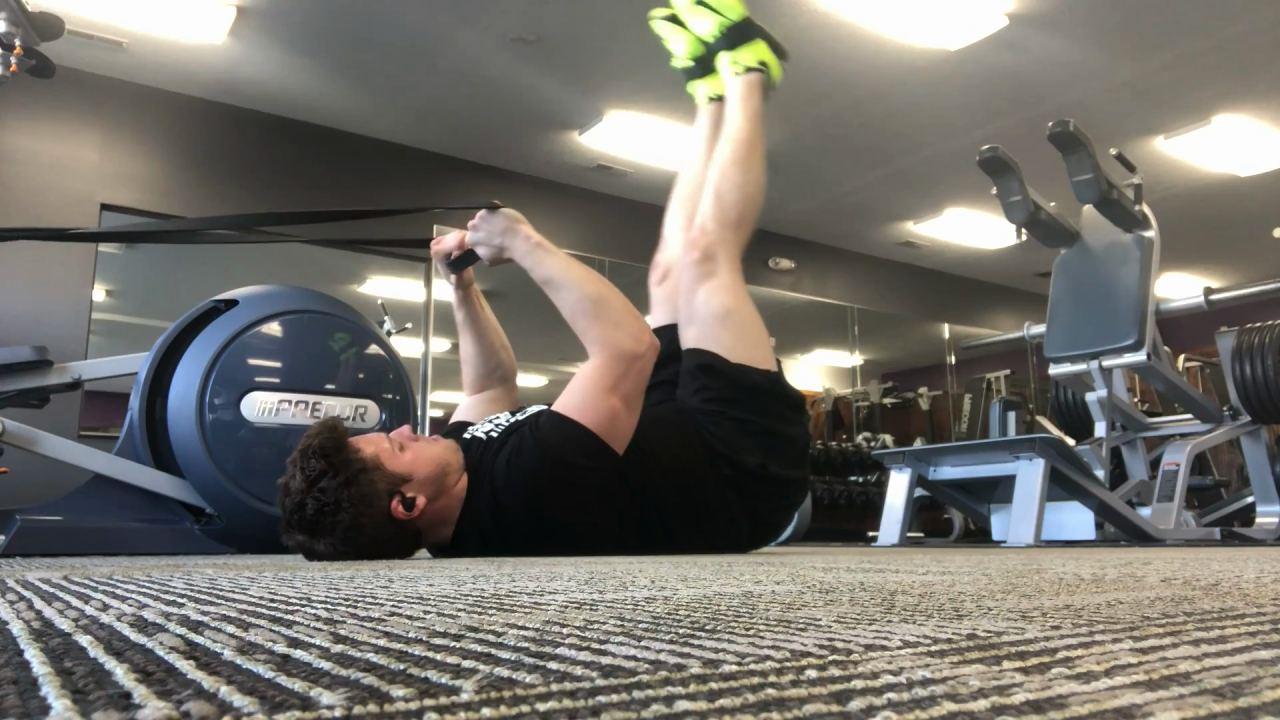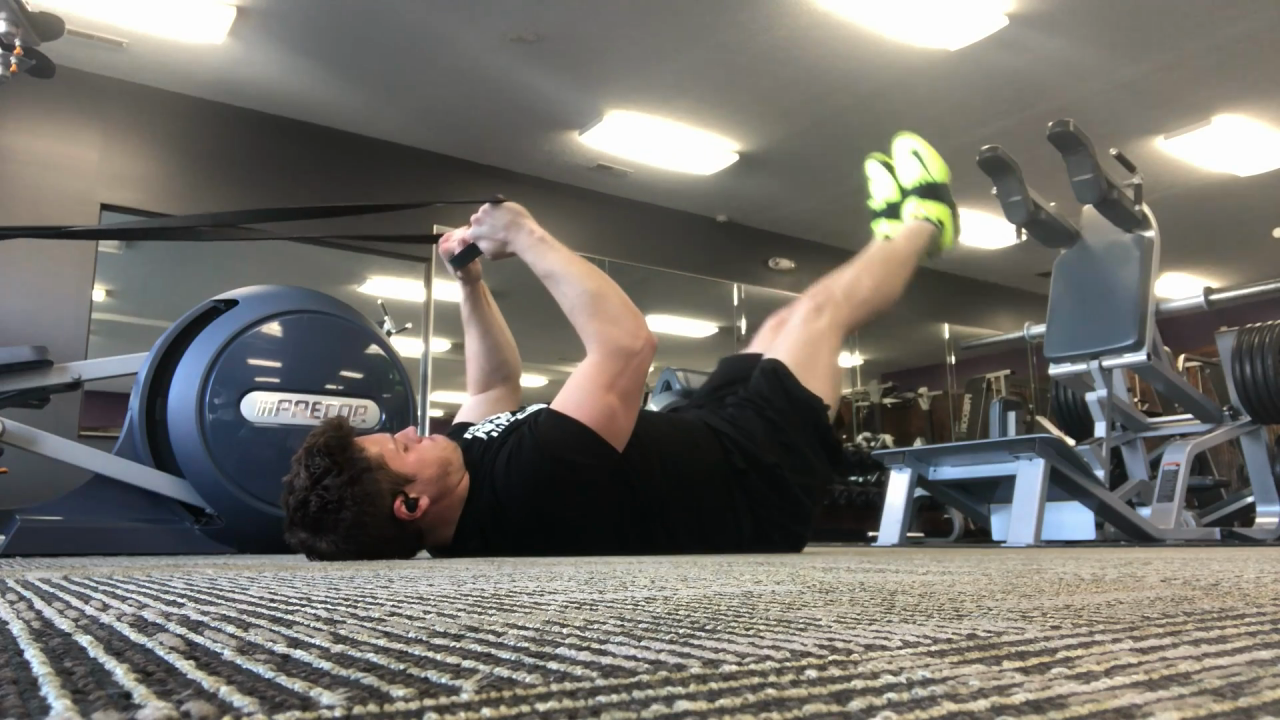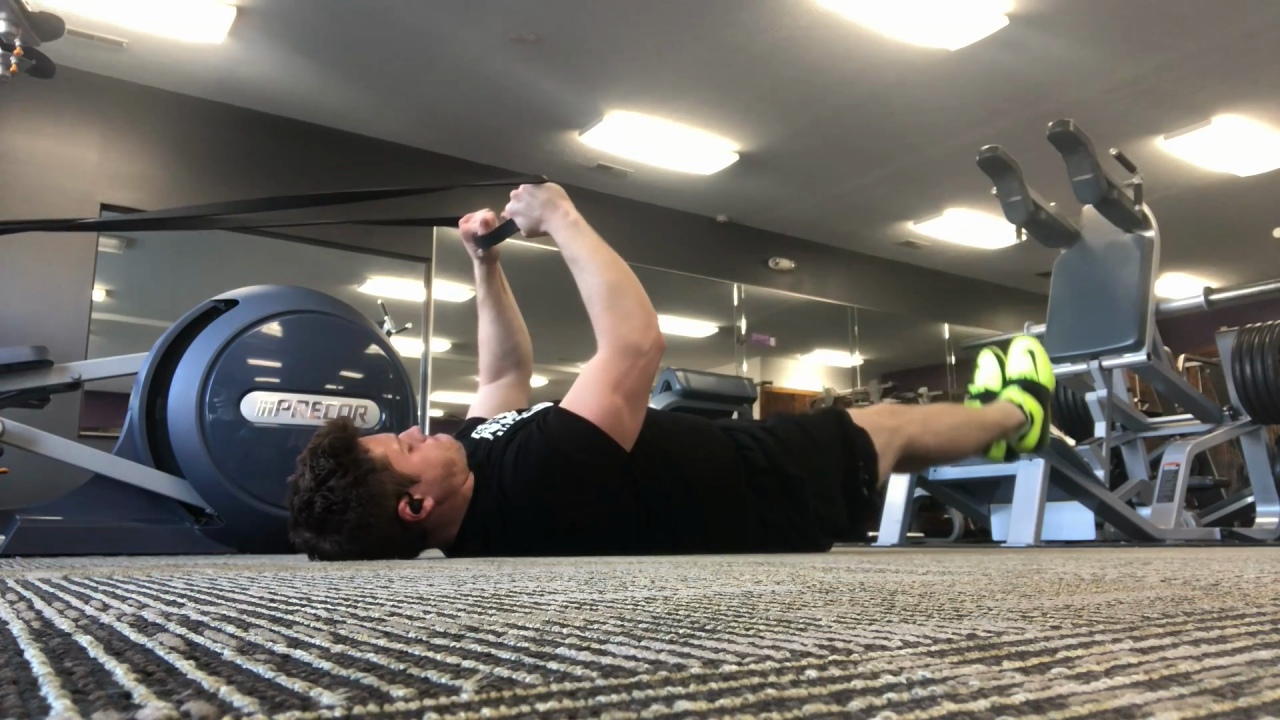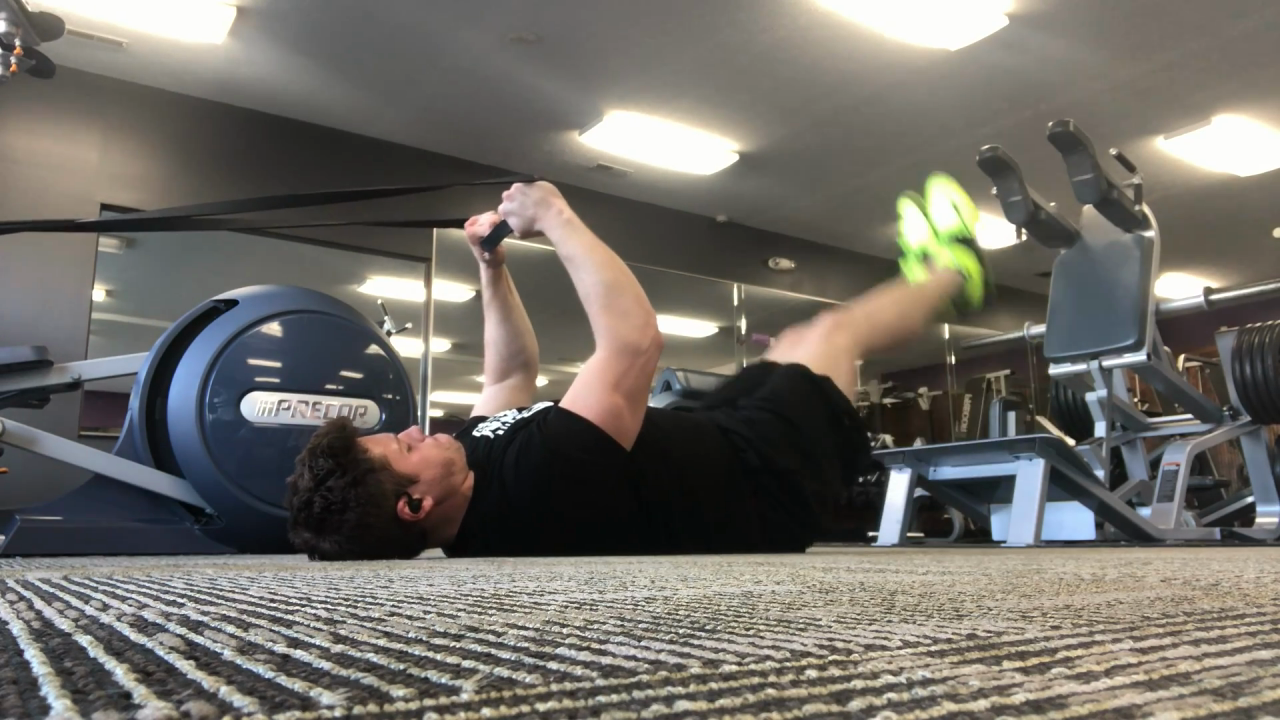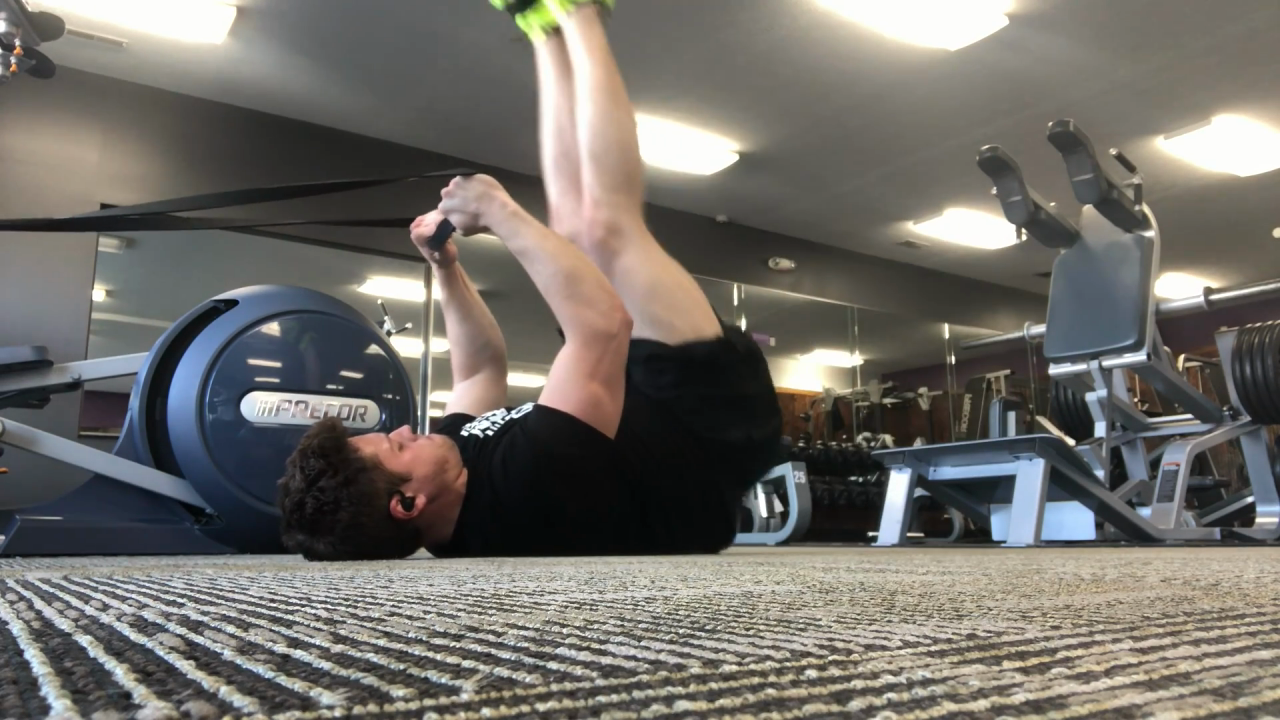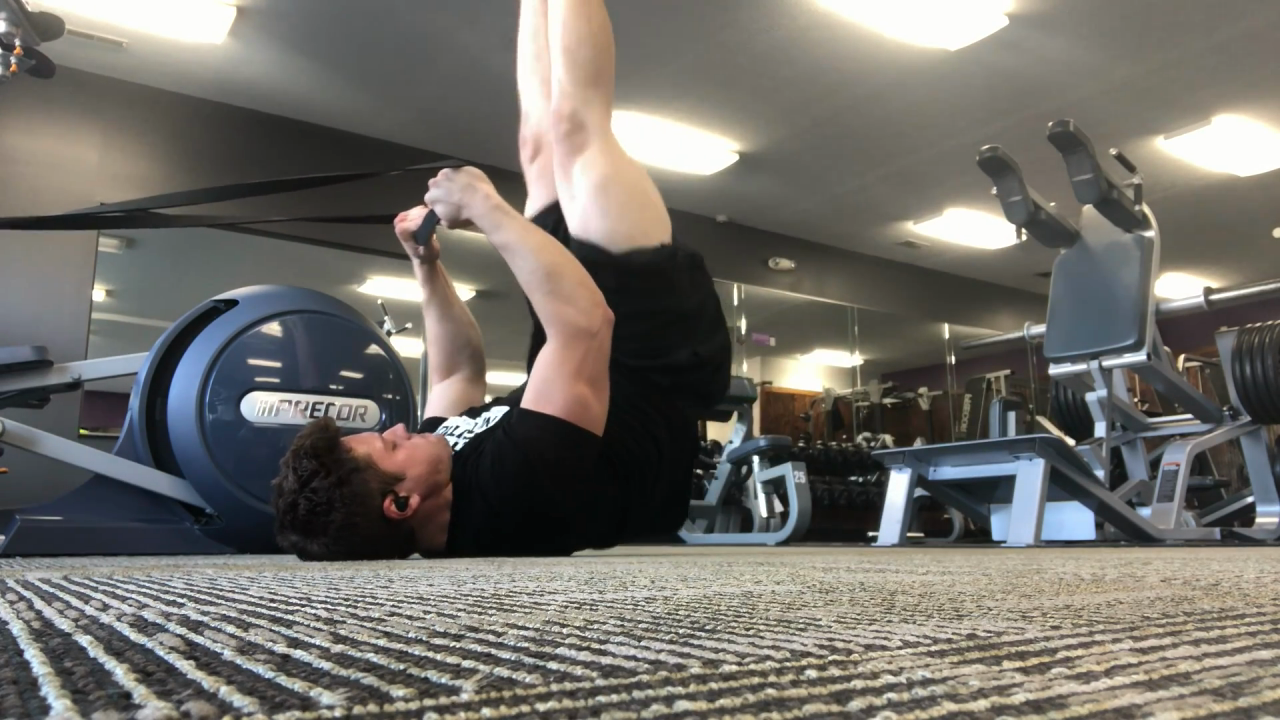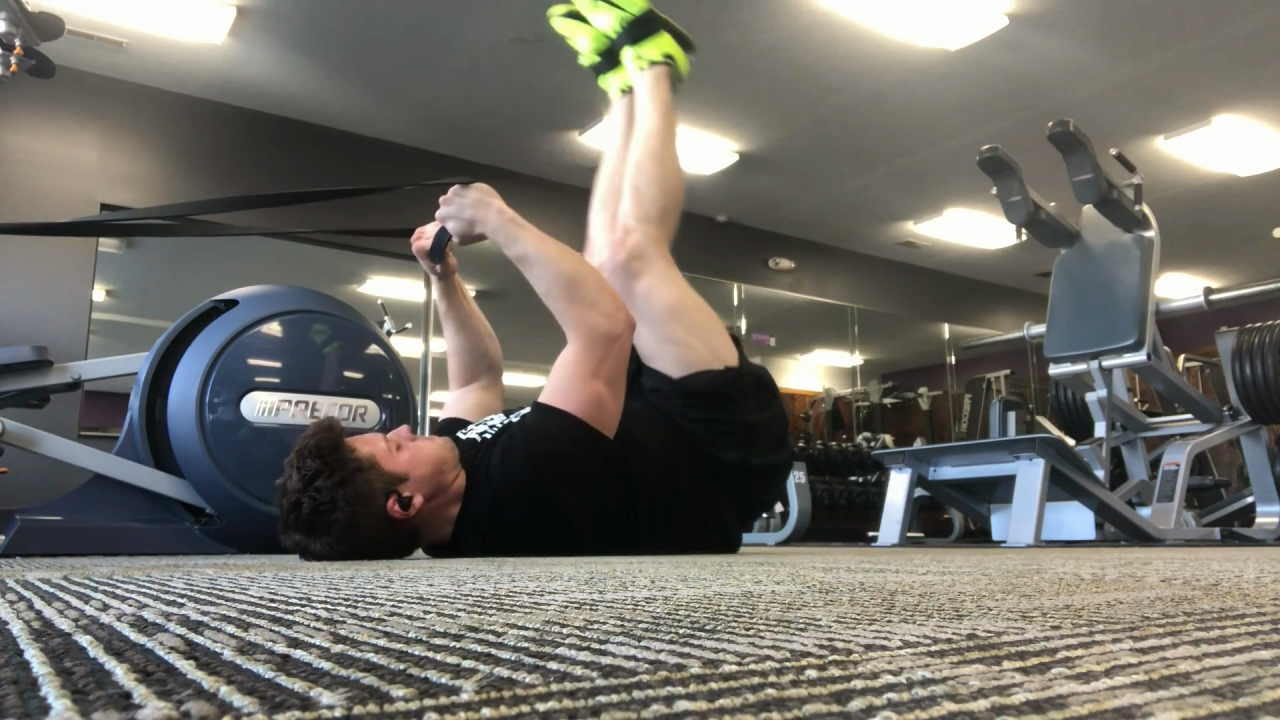
dt=0.7s
person 1, frame 1
left shoulder: (463, 490)
right shoulder: (528, 481)
left elbow: (494, 383)
right elbow: (631, 347)
left wrist: (462, 285)
right wrist: (524, 244)
left hip: (673, 438)
right hip: (742, 468)
left knee: (672, 272)
right knee: (703, 256)
left ankle: (715, 89)
right ankle: (741, 73)
person 1, frame 2
left shoulder: (465, 461)
right shoulder: (528, 483)
left elbow: (494, 385)
right elbow: (626, 345)
left wrist: (470, 280)
right wrist: (527, 239)
left hip: (702, 454)
right hip: (752, 478)
left knee: (780, 325)
right knee: (818, 310)
left ankle: (898, 230)
right ankle: (920, 222)
person 1, frame 3
left shoulder: (478, 460)
right shoulder: (539, 481)
left elbow: (506, 375)
right elbow: (635, 344)
left wrist: (485, 265)
right wrist: (559, 220)
left hip: (721, 460)
right hip: (761, 490)
left knee: (867, 421)
right knee: (886, 421)
left ankle: (991, 415)
right ankle: (1011, 420)
person 1, frame 4
left shoulder: (476, 462)
right shoulder: (537, 485)
left elbow: (511, 376)
right elbow: (634, 343)
left wrist: (491, 268)
right wrist: (554, 218)
left hip: (709, 453)
right hip: (757, 476)
left knee: (794, 346)
right knee: (830, 334)
left ankle: (929, 277)
right ankle: (951, 271)
person 1, frame 5
left shoulder: (459, 494)
right shoulder: (529, 484)
left elbow: (481, 368)
right elbow: (604, 324)
left wrist: (444, 268)
right wrist: (500, 213)
left hip: (654, 415)
right hip: (712, 424)
right knee: (607, 233)
person 1, frame 6
right shoulder: (516, 489)
left elbow: (458, 373)
right elbow: (587, 325)
left wrist: (427, 265)
right wrist: (484, 208)
left hip: (601, 371)
right hip: (659, 363)
right knee: (573, 126)
person 1, frame 7
right shoulder: (521, 487)
left elbow: (480, 378)
right elbow: (607, 326)
left wrist: (443, 278)
right wrist: (497, 221)
left hip: (660, 431)
right hip: (722, 453)
right knee: (626, 253)
left ankle: (628, 80)
right ankle: (647, 66)
